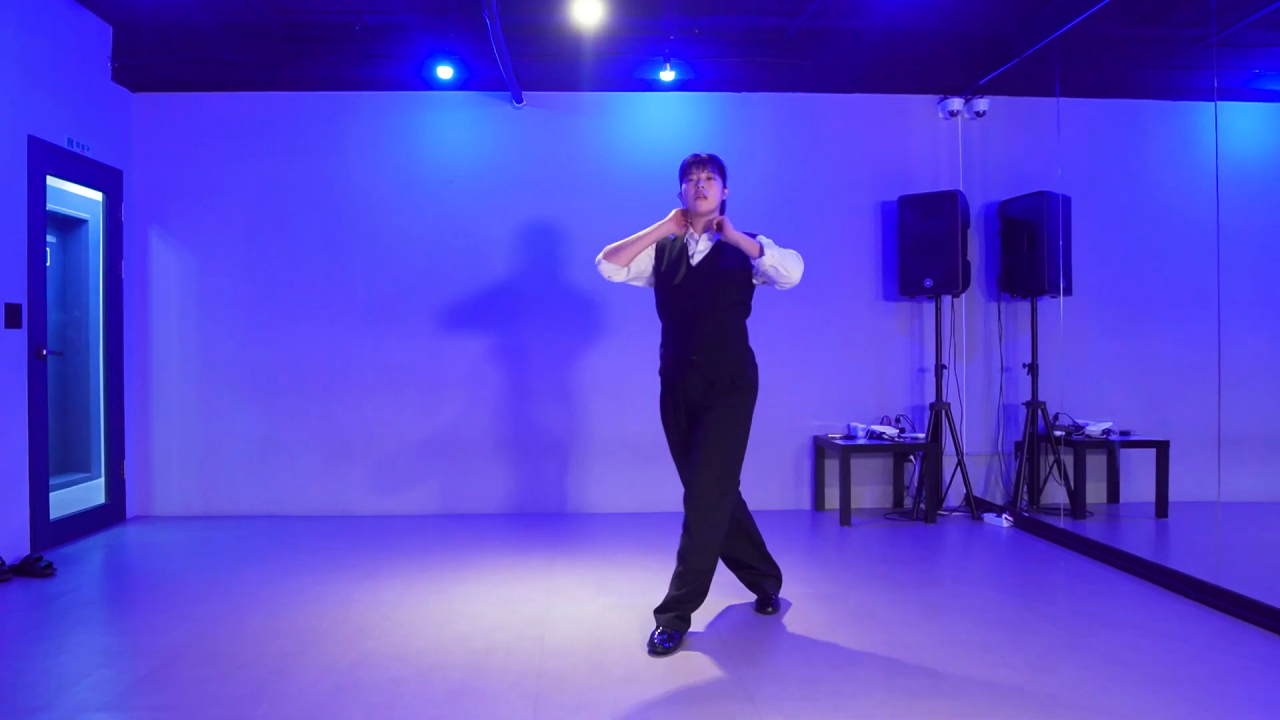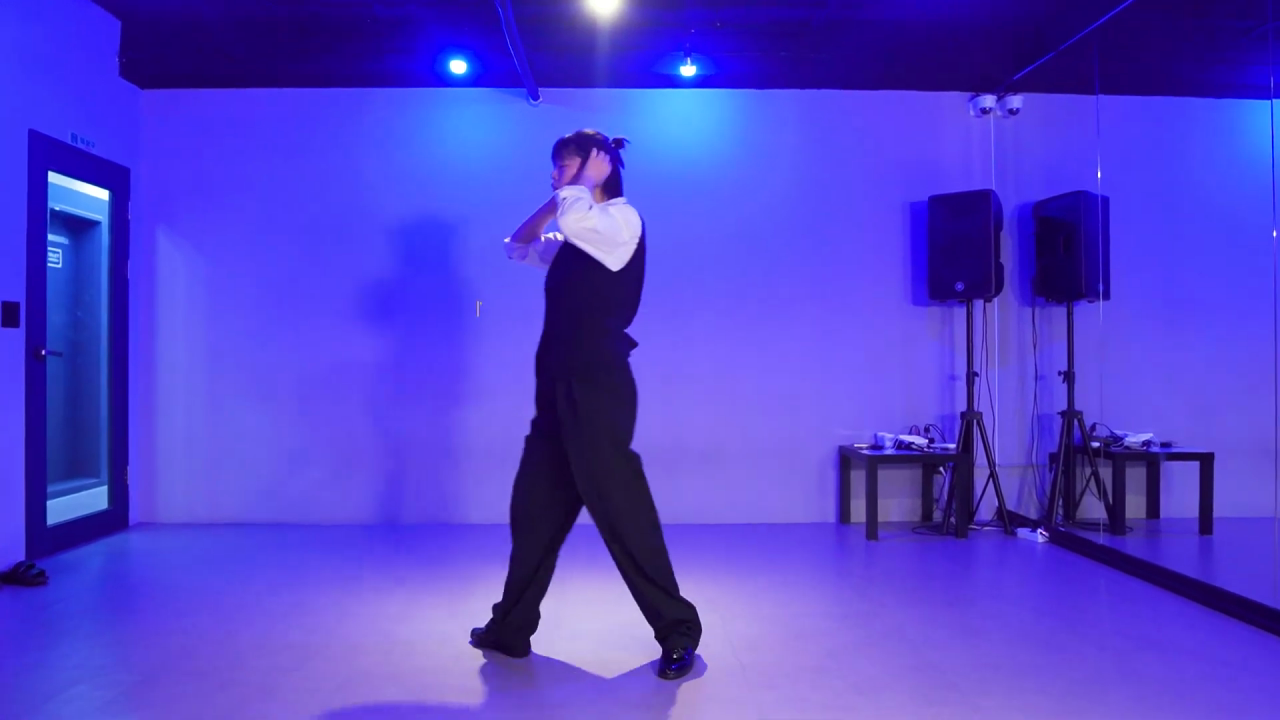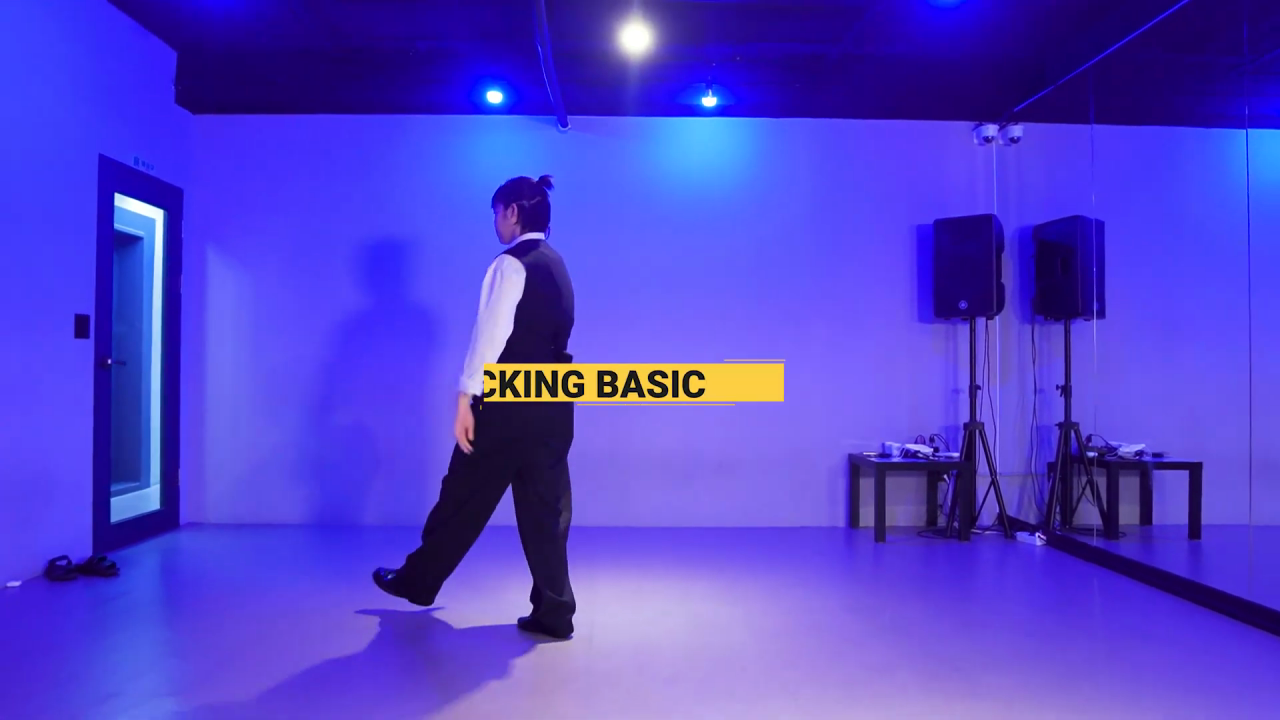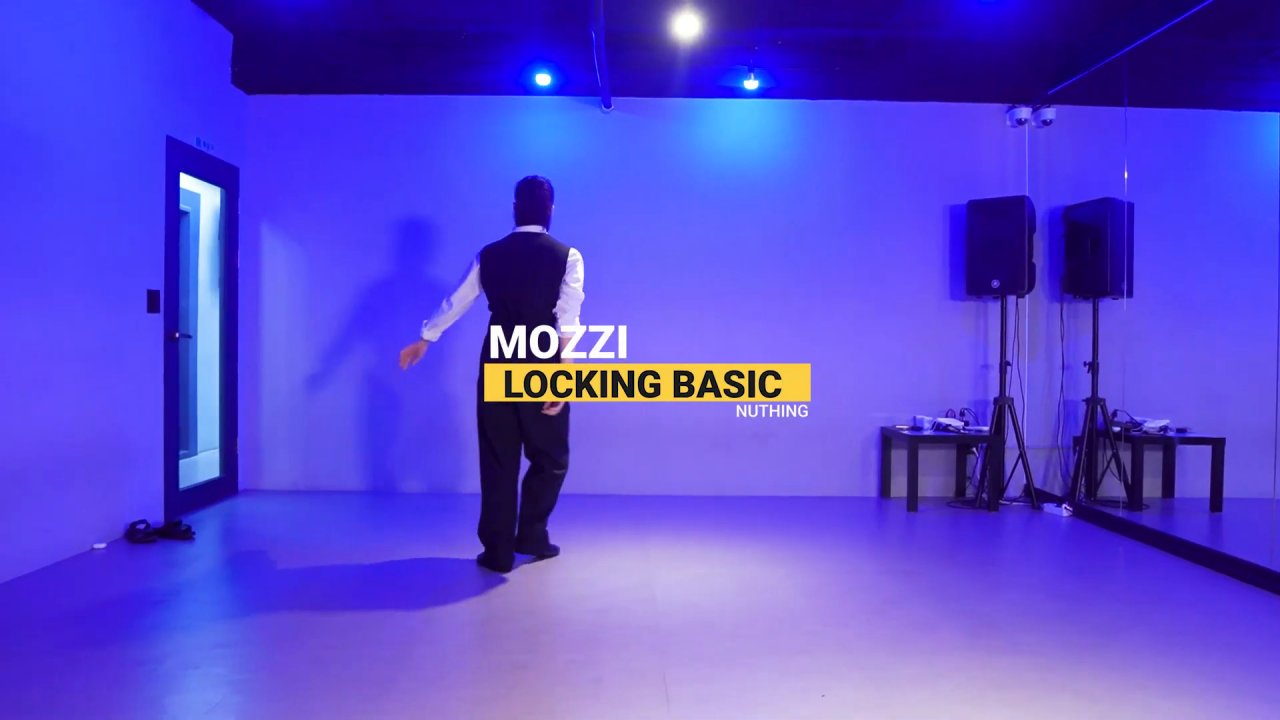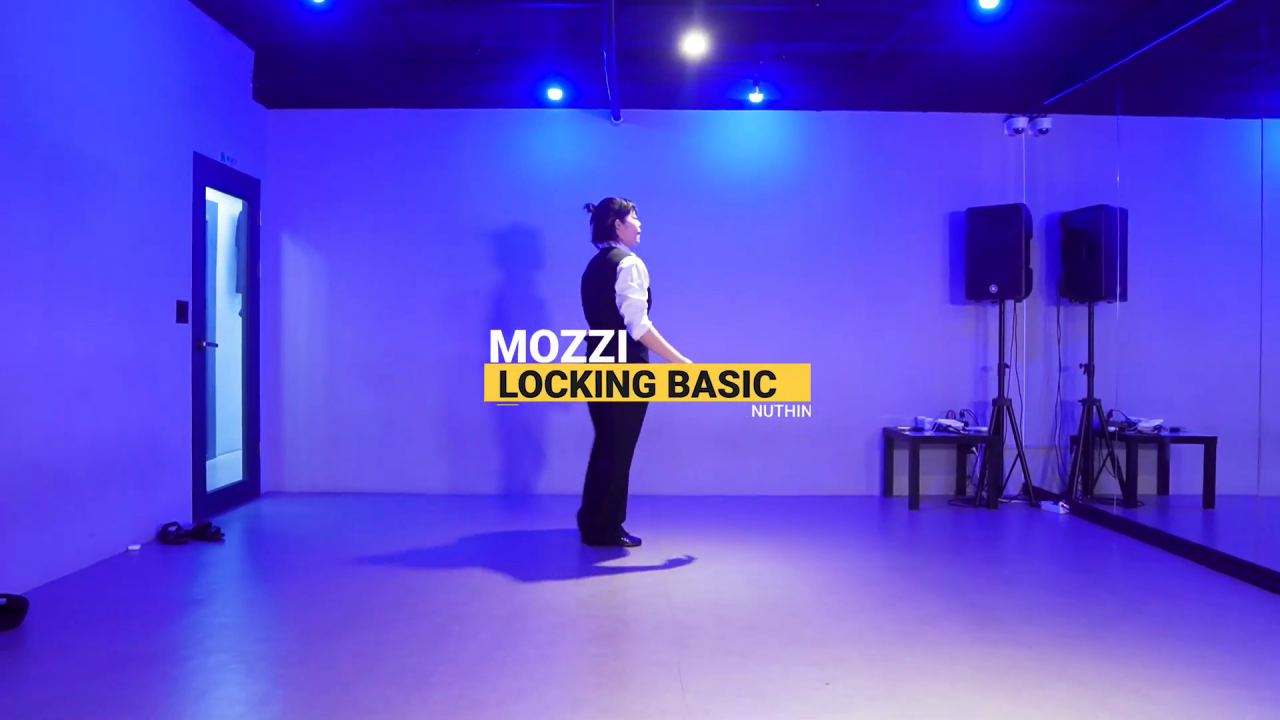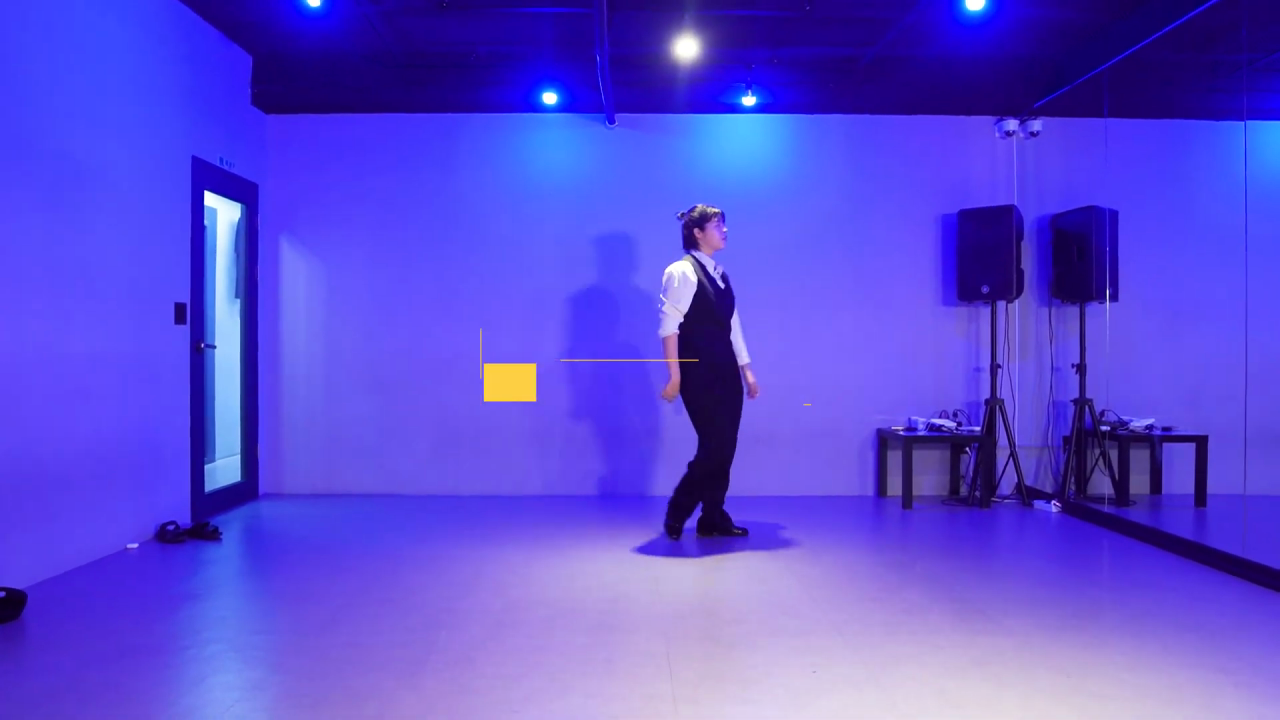
dt=0.7s
person 1, frame 1
left shoulder: (743, 251)
right shoulder: (661, 251)
left elbow: (791, 273)
right elbow: (608, 265)
left wrist: (737, 237)
right wrist: (663, 228)
left hip: (729, 384)
right hip: (678, 385)
left knee: (706, 493)
right knee: (714, 493)
left ankle: (676, 611)
right ankle: (764, 577)
person 1, frame 2
left shoulder: (621, 221)
right shoulder: (579, 230)
left elbow: (570, 215)
right elbow: (520, 247)
left wrist: (579, 186)
right wrist: (556, 197)
left hip: (595, 386)
right hip: (563, 385)
left knee: (621, 510)
right knee: (535, 504)
left ankle: (677, 630)
right ankle: (510, 627)
person 1, frame 3
left shoulder: (509, 264)
right shoulder: (554, 264)
left elbow: (490, 337)
left wrist: (465, 399)
left hip: (509, 399)
right hip: (552, 399)
left knee: (467, 495)
right knee: (546, 504)
left ankle: (418, 580)
right ankle: (553, 611)
person 1, frame 4
left shoulder: (490, 255)
right shoulder: (566, 256)
left elbow: (456, 303)
right elbow: (567, 321)
left wrist: (422, 342)
left hip: (498, 363)
right hip: (543, 365)
left knee: (499, 459)
right knee: (549, 456)
left ankle: (499, 549)
right ankle: (527, 534)
person 1, frame 5
left shoulder: (594, 267)
right shoulder: (629, 264)
right elbow: (638, 325)
right wrist: (682, 361)
right hip: (625, 367)
left knee: (607, 444)
right knee: (618, 448)
left ankle: (594, 520)
right ankle: (605, 529)
person 1, frame 6
left shoulder: (721, 277)
right shoulder: (680, 272)
right elbow: (669, 327)
left wrist: (746, 369)
right wrist: (674, 375)
left hip: (726, 370)
right hip: (697, 371)
left knee: (725, 447)
right knee: (714, 445)
left ankle: (714, 518)
right ankle: (679, 510)
